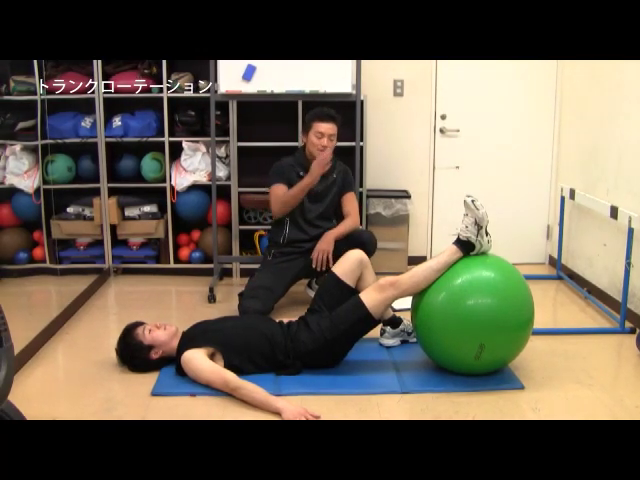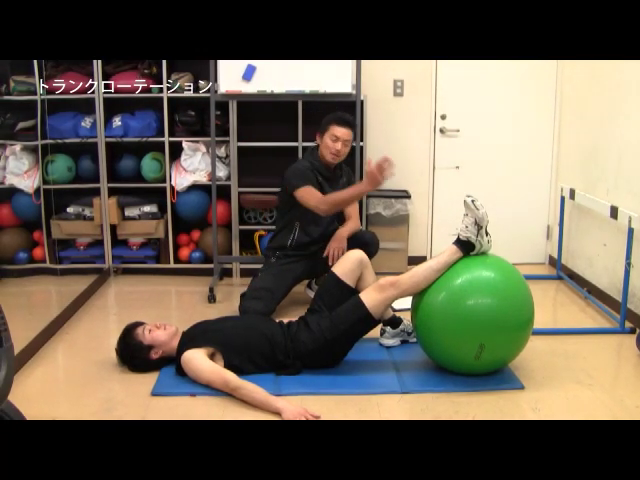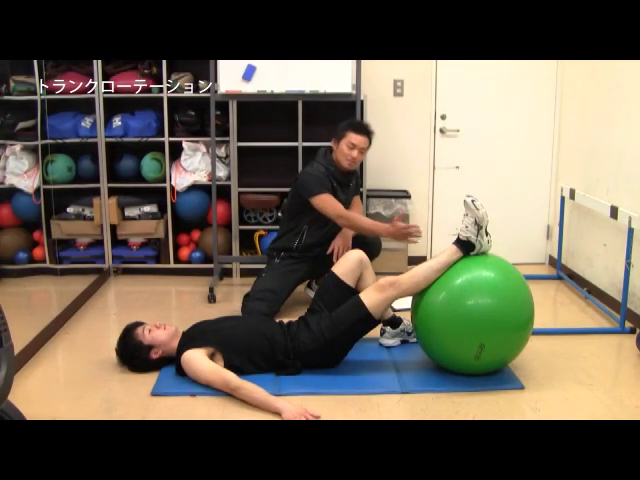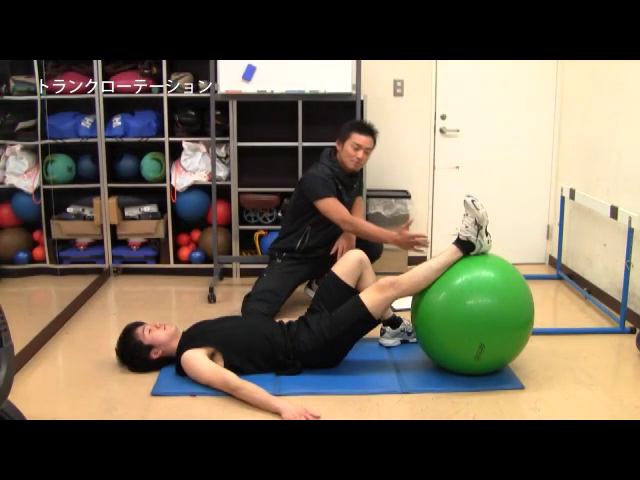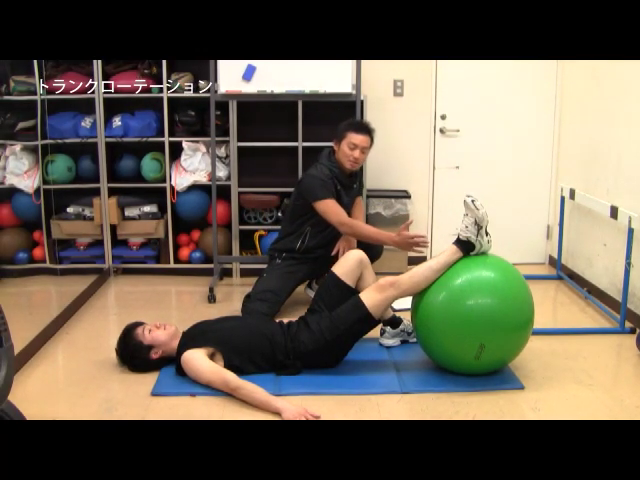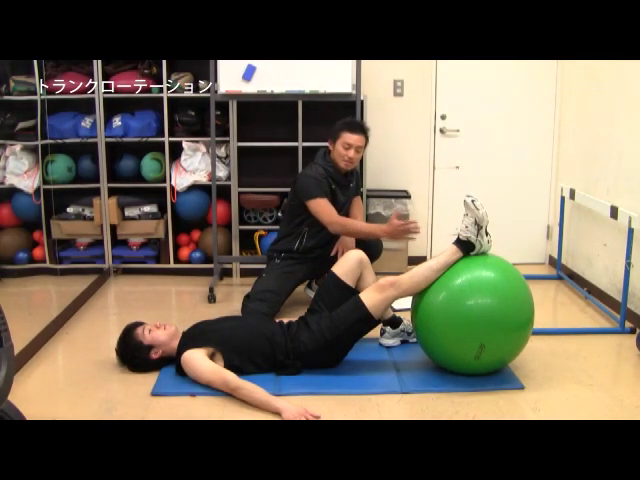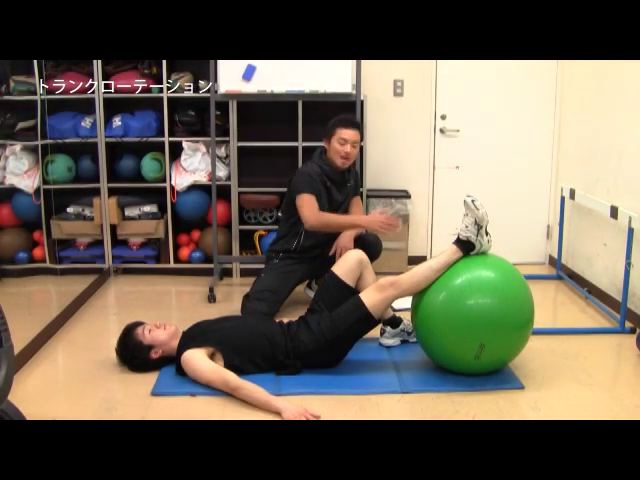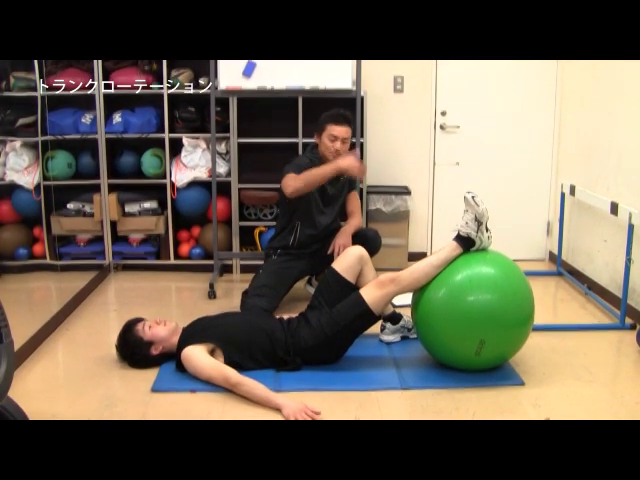
dt=0.3s
person 1, frame 1
left shoulder: (194, 333)
right shoulder: (190, 358)
right elbow: (231, 382)
right wrist: (281, 406)
left hip: (301, 327)
right hip: (309, 348)
left knee: (357, 257)
right knee: (388, 286)
right ankle: (465, 244)
person 1, frame 2
left shoulder: (195, 333)
right shoulder: (190, 359)
right elbow: (231, 383)
right wrist: (281, 406)
left hip: (302, 328)
right hip: (309, 348)
left knee: (357, 257)
right knee: (388, 285)
right ankle: (465, 244)
person 1, frame 3
left shoulder: (194, 333)
right shoulder: (190, 358)
right elbow: (231, 383)
right wrist: (281, 406)
left hip: (302, 327)
right hip: (309, 348)
left knee: (357, 257)
right knee: (388, 286)
right ankle: (465, 245)
person 1, frame 4
left shoulder: (194, 333)
right shoulder: (190, 359)
right elbow: (230, 383)
right wrist: (281, 406)
left hip: (302, 328)
right hip: (309, 348)
left knee: (357, 257)
right knee: (388, 286)
right ankle: (465, 244)
person 1, frame 5
left shoulder: (194, 333)
right shoulder: (190, 358)
right elbow: (231, 383)
right wrist: (282, 406)
left hip: (301, 327)
right hip: (309, 348)
left knee: (357, 257)
right knee: (388, 286)
right ankle: (464, 244)
person 1, frame 6
left shoulder: (194, 333)
right shoulder: (190, 359)
right elbow: (230, 383)
right wrist: (281, 406)
left hip: (302, 328)
right hip: (309, 348)
left knee: (357, 256)
right knee: (388, 286)
right ankle: (465, 244)
person 1, frame 7
left shoulder: (193, 333)
right shoulder: (190, 358)
right elbow: (230, 382)
right wrist: (282, 405)
left hip: (302, 327)
right hip: (309, 348)
left knee: (357, 257)
right knee: (388, 286)
right ankle: (465, 244)
person 1, frame 8
left shoulder: (194, 329)
right shoulder: (190, 354)
right elbow: (231, 379)
right wrist: (281, 402)
left hip: (302, 324)
right hip: (310, 344)
left knee: (358, 252)
right knee: (387, 281)
left ankle: (393, 323)
right ankle: (465, 240)
person 2, frame 1
left shoulder: (341, 172)
right shoulder: (284, 168)
left elbow: (353, 218)
right elbow: (278, 209)
left wrist: (330, 236)
right wrist: (312, 178)
left hip: (322, 247)
right hip: (286, 251)
left knee: (366, 240)
right knee: (250, 309)
left ankle: (323, 283)
person 2, frame 2
left shoulder: (344, 173)
right shoulder: (299, 171)
left elbow: (353, 219)
right elbow: (322, 205)
left wrist: (342, 234)
right wrist: (366, 186)
left hip: (323, 248)
right hip: (287, 254)
left knee: (369, 241)
right knee: (251, 311)
left ankle: (322, 283)
person 2, frame 3
left shoulder: (351, 175)
right shoulder: (312, 176)
left elbow: (356, 215)
right elbow: (341, 216)
left wrist: (347, 233)
right wrist: (389, 230)
left hip: (326, 249)
right hip: (291, 254)
left knee: (371, 243)
right knee: (255, 312)
left ankle: (322, 283)
person 2, frame 4
left shoulder: (354, 174)
right shoulder: (318, 177)
left elbow: (356, 217)
right elbow: (346, 221)
left wrist: (349, 234)
right wrist: (395, 238)
left hip: (327, 249)
right hip: (293, 255)
left knee: (372, 246)
right knee: (256, 312)
left ankle: (322, 283)
person 2, frame 5
left shoulder: (353, 173)
right shoulder: (317, 178)
left elbow: (356, 218)
right elbow: (344, 224)
left wrist: (351, 236)
right wrist: (394, 240)
left hip: (327, 249)
right hip: (293, 255)
left knee: (372, 247)
right knee: (256, 313)
left ankle: (322, 283)
person 2, frame 6
left shoulder: (351, 174)
right shoulder: (312, 177)
left elbow: (356, 218)
right elbow: (334, 224)
left wrist: (349, 235)
right wrist: (385, 230)
left hip: (326, 249)
right hip: (292, 255)
left knee: (372, 245)
right knee: (255, 313)
left ankle: (322, 284)
person 2, frame 7
left shoulder: (350, 174)
right shoulder: (308, 175)
left elbow: (355, 216)
right elbow: (312, 220)
left wrist: (348, 233)
right wrist: (364, 221)
left hip: (326, 249)
right hip: (291, 255)
left knee: (371, 244)
right knee: (254, 313)
left ankle: (322, 284)
person 2, frame 8
left shoulder: (345, 170)
right shoulder: (301, 165)
left elbow: (356, 216)
right elbow: (291, 189)
left wrist: (347, 231)
right wrist: (338, 166)
left hip: (325, 244)
right hip: (289, 251)
left knee: (370, 239)
right knee: (252, 308)
